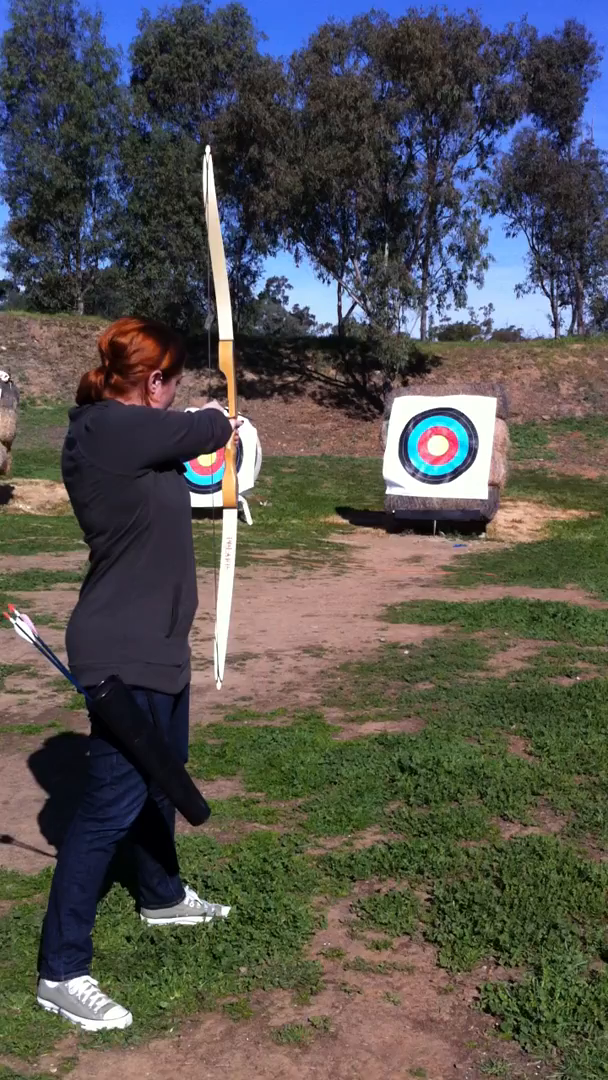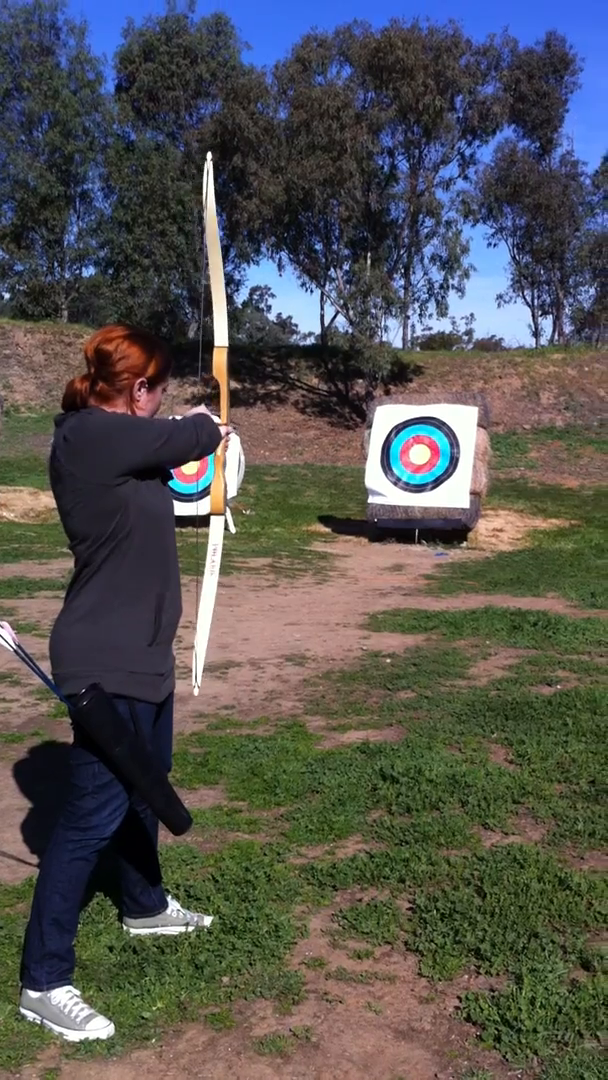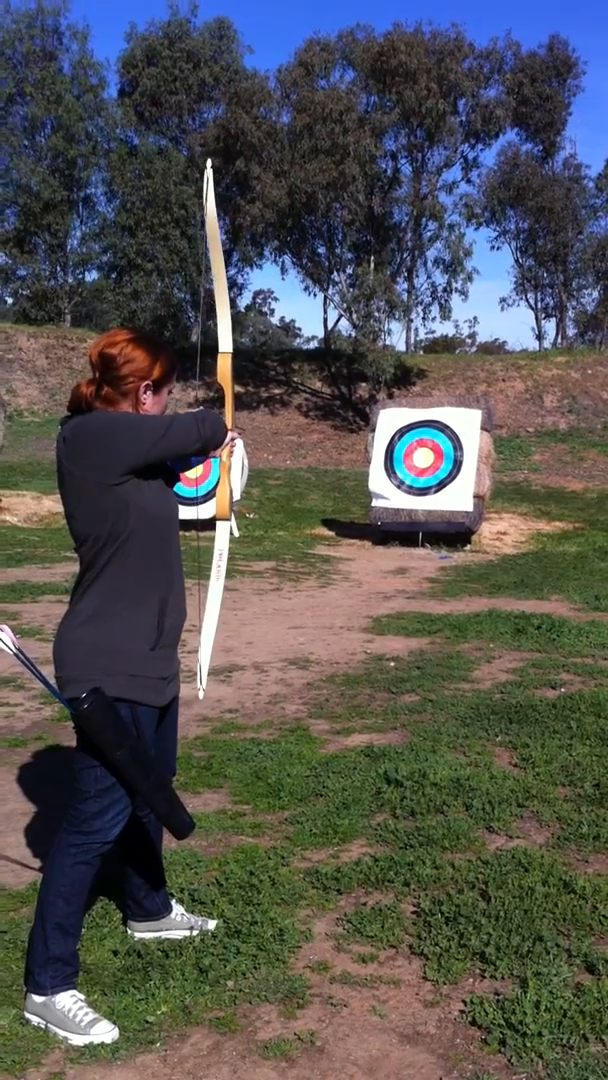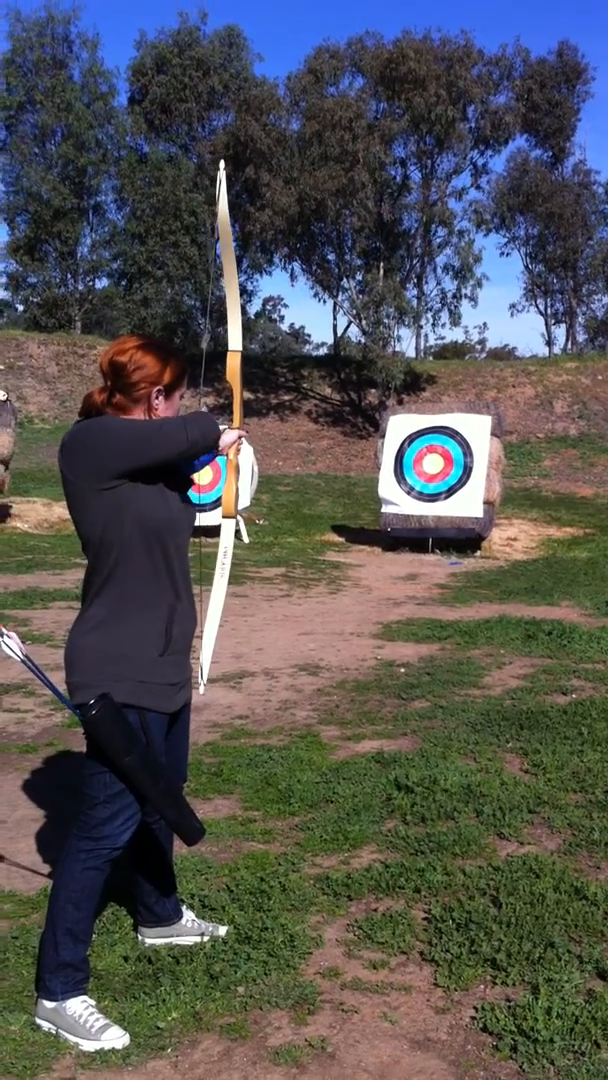
dt=0.4s
person 1, frame 1
left shoulder: (120, 433)
right shoulder: (108, 430)
right elbow: (204, 430)
left wrist: (206, 427)
right wrist: (216, 420)
left hip: (155, 644)
right hip: (125, 653)
left knee: (160, 777)
right knee: (113, 802)
left ankle: (163, 896)
right ankle: (61, 972)
person 1, frame 2
left shoulder: (114, 442)
right shoulder: (89, 438)
right elbow: (193, 437)
left wrist: (192, 434)
right wrist: (205, 427)
left hip: (138, 652)
right hip: (106, 662)
left knee: (142, 786)
right knee: (96, 810)
left ankle: (145, 906)
right ankle: (43, 982)
person 1, frame 3
left shoulder: (128, 449)
right shoulder: (90, 438)
right elbow: (203, 429)
left wrist: (203, 440)
right wrist: (214, 428)
left hip: (145, 655)
right hip: (109, 665)
left knee: (146, 790)
right knee: (97, 814)
left ankle: (148, 909)
right ankle: (46, 986)
person 1, frame 4
left shoulder: (151, 461)
right shoulder: (89, 446)
right elbow: (196, 430)
left wrist: (210, 450)
right wrist: (210, 433)
left hip: (160, 661)
right hip: (119, 672)
left knee: (158, 796)
right knee: (108, 820)
left ankle: (160, 916)
right ankle: (59, 993)
